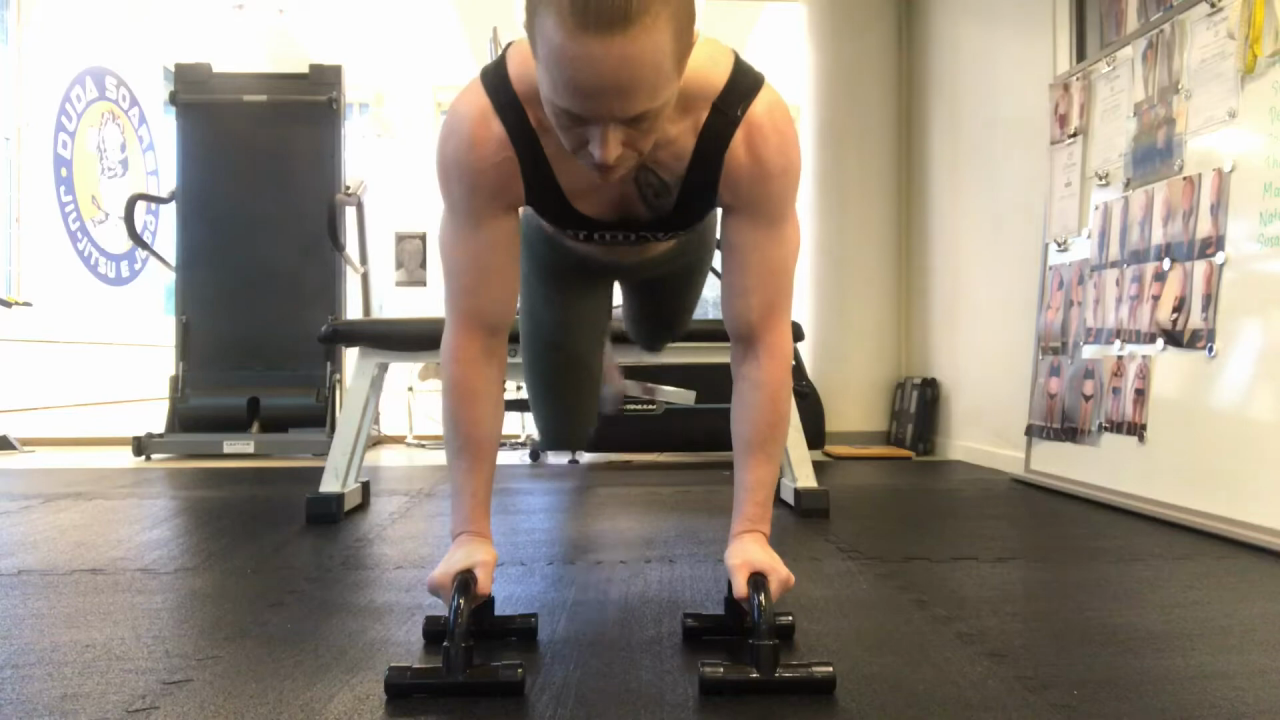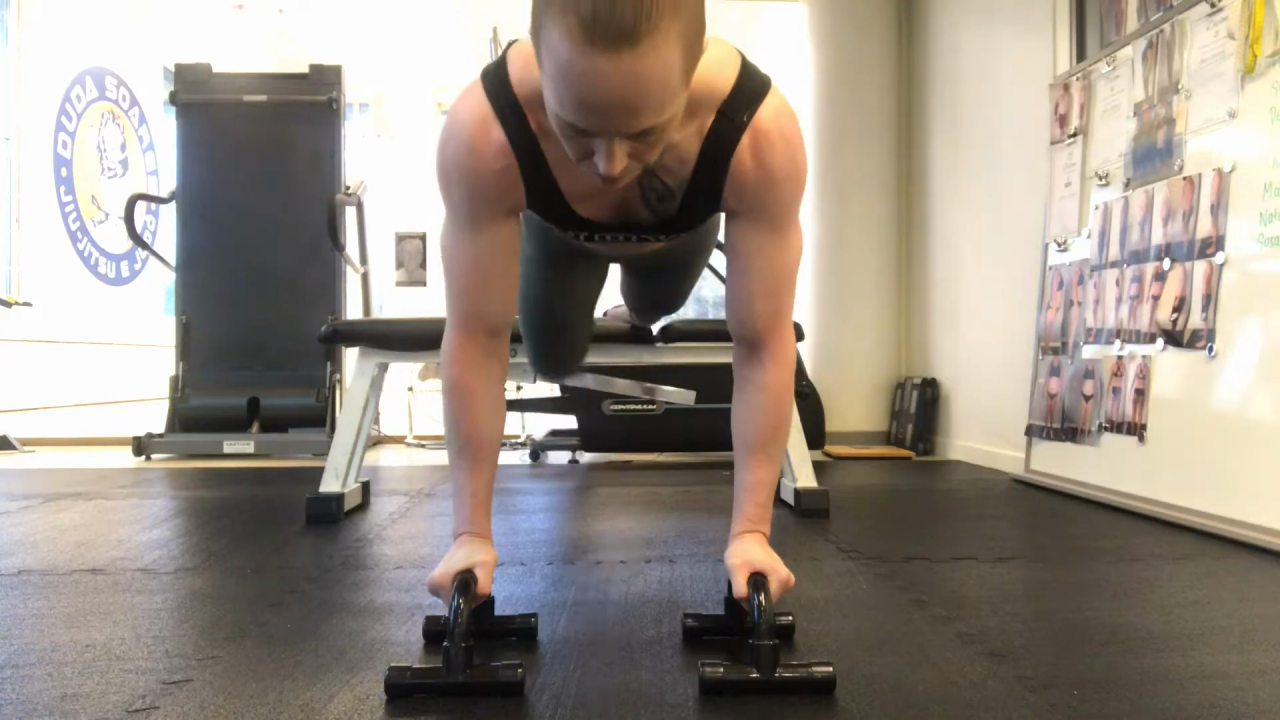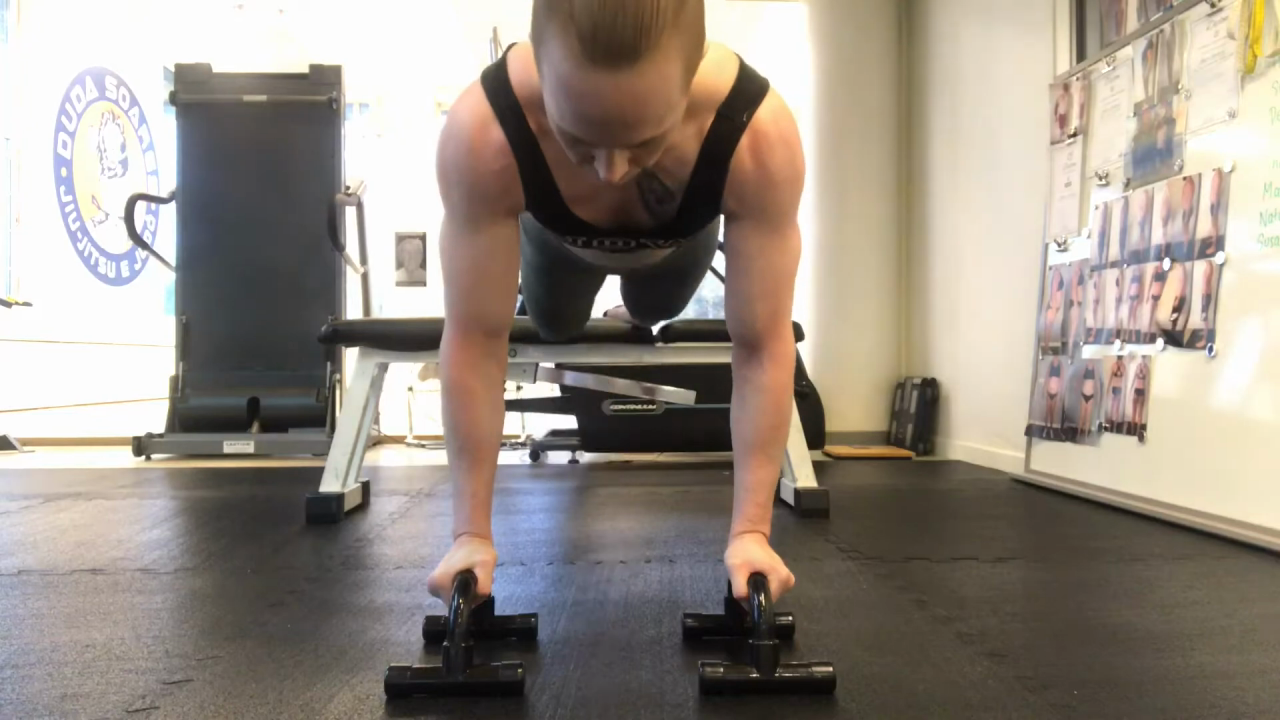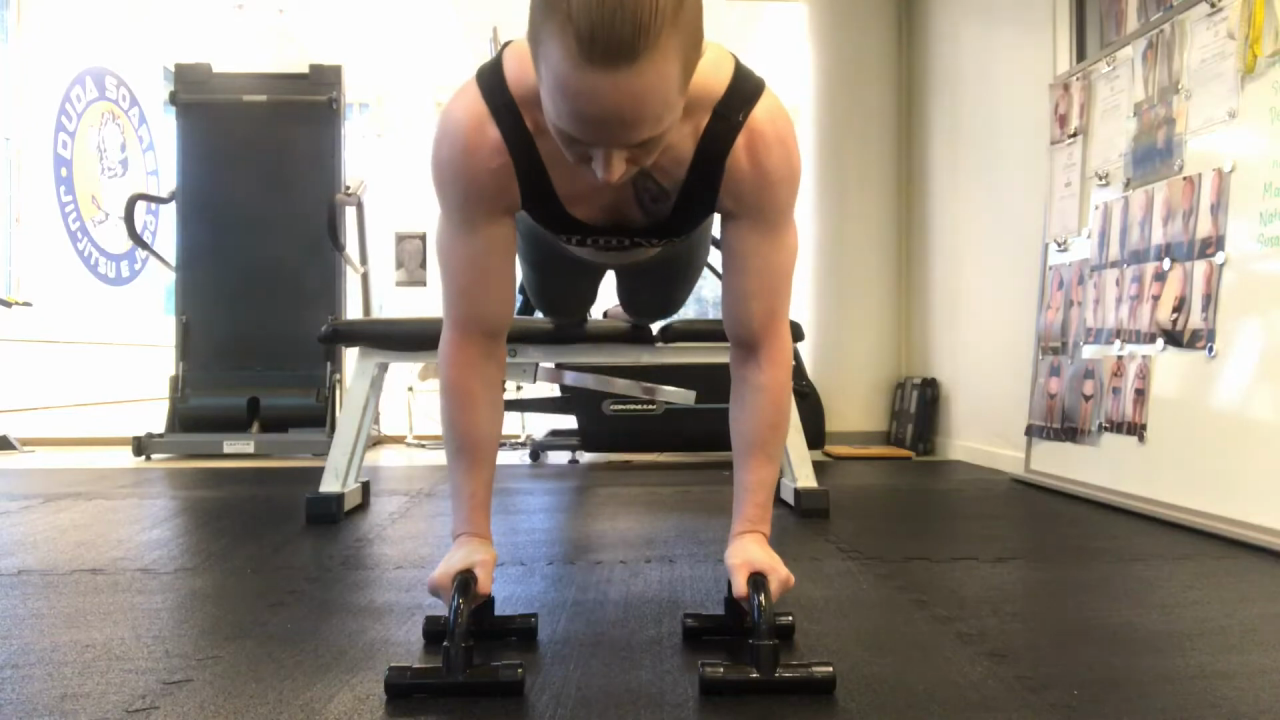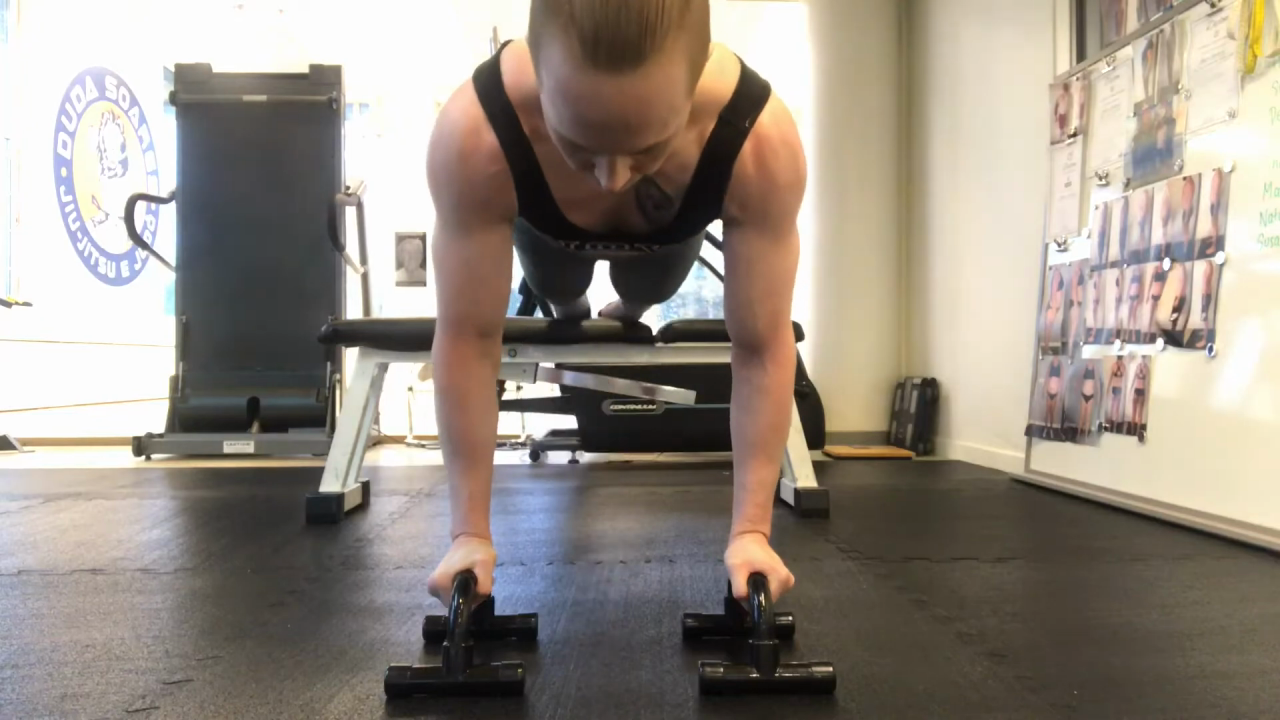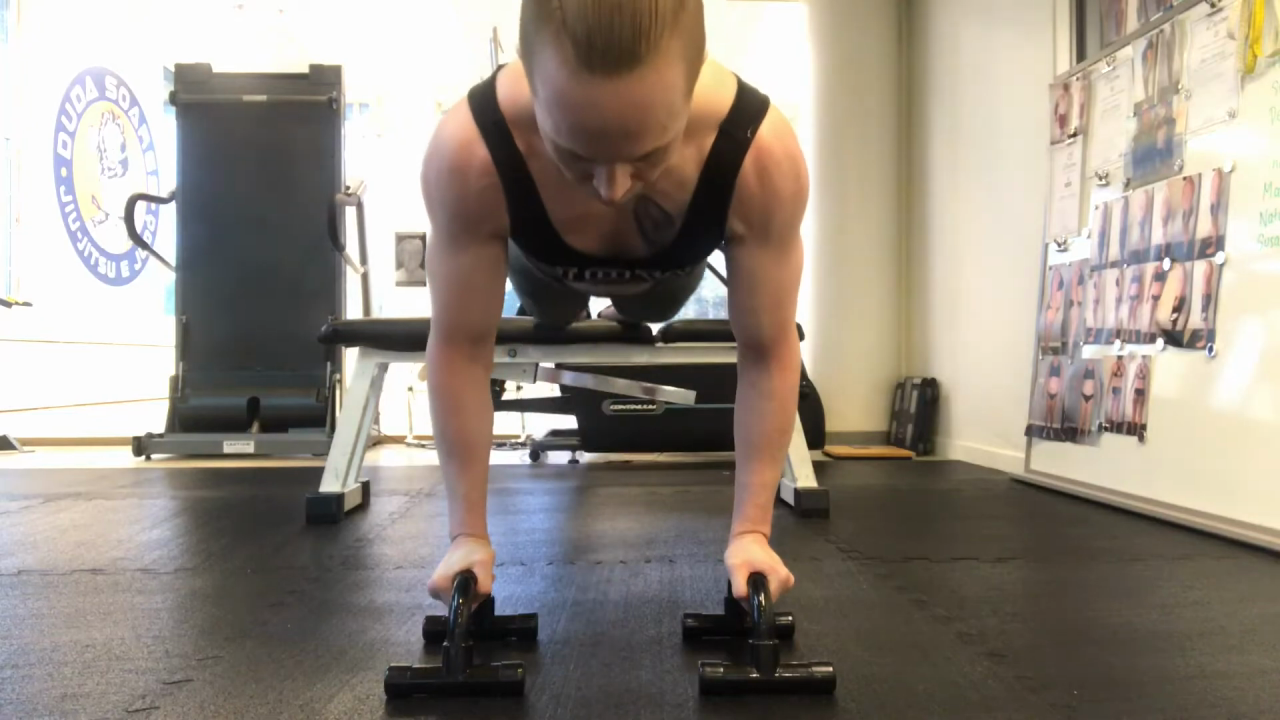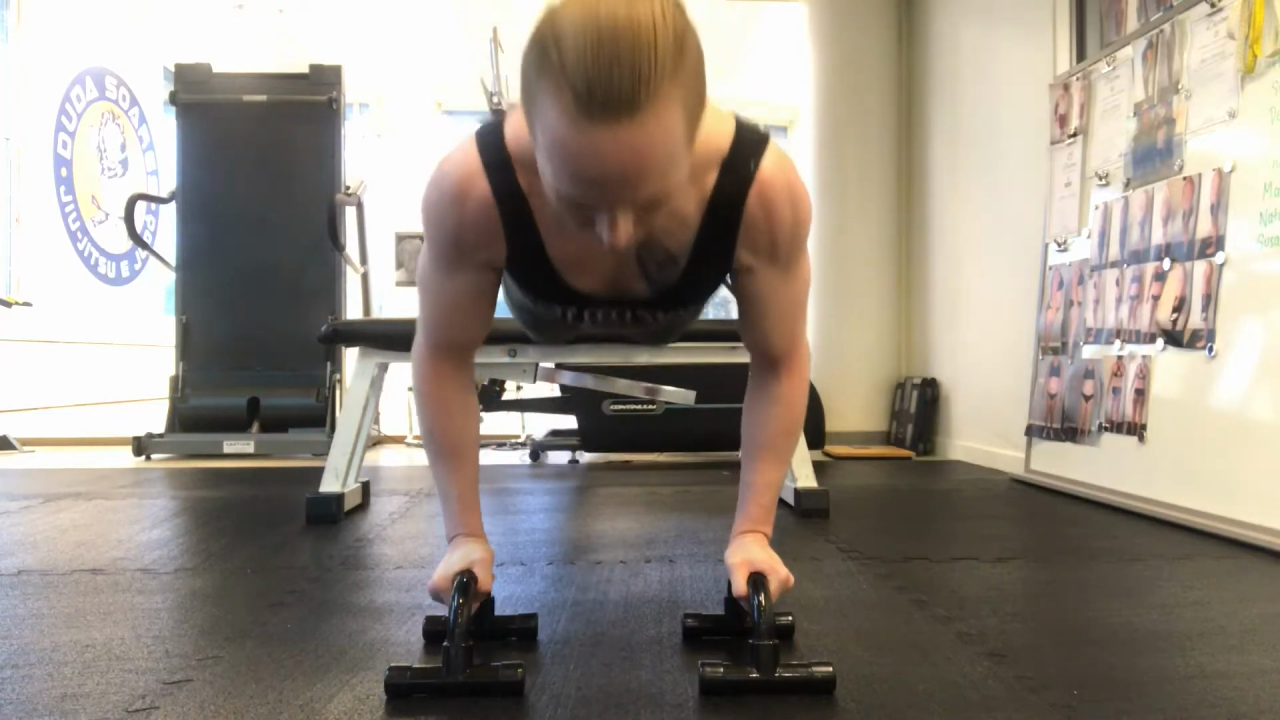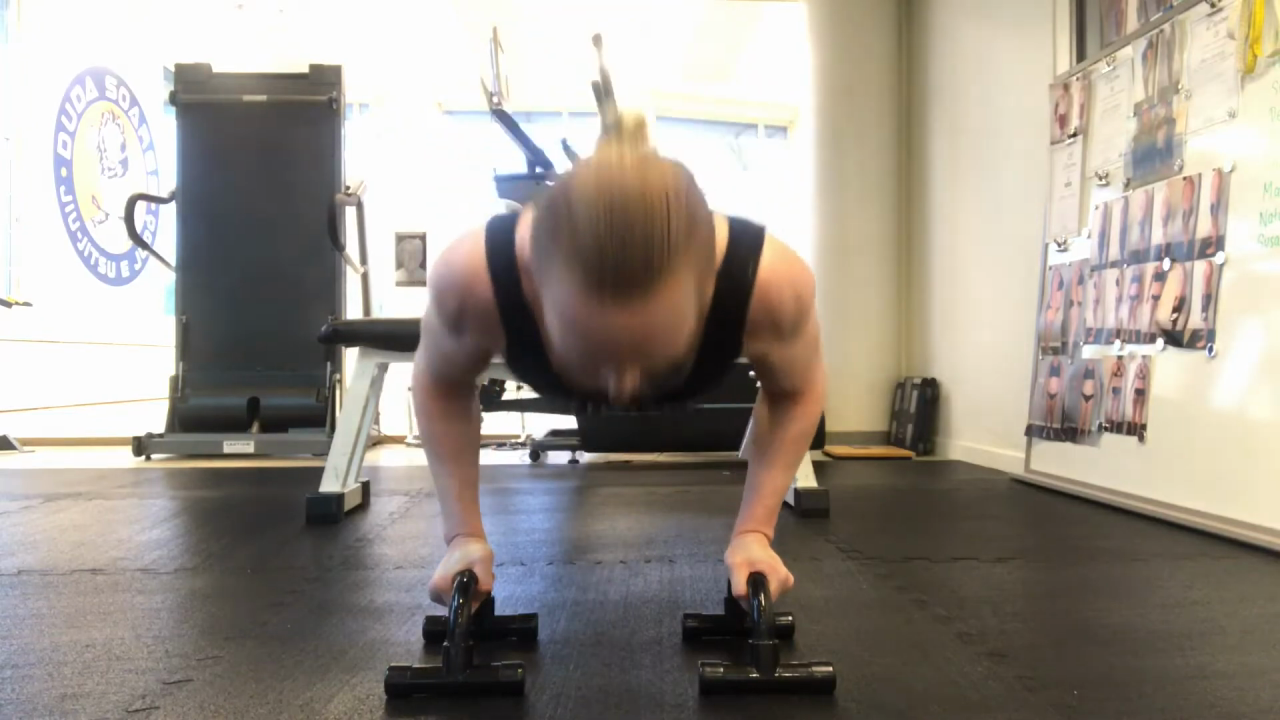
dt=0.2s
person 1, frame 1
left shoulder: (753, 129)
right shoulder: (483, 129)
left elbow: (760, 340)
right elbow: (476, 337)
left wrist: (751, 529)
right wrist: (470, 531)
left hip: (675, 243)
right hip: (560, 245)
left knee: (655, 338)
right knee: (564, 433)
person 1, frame 2
left shoulder: (760, 132)
right shoulder: (483, 131)
left elbow: (762, 342)
right elbow: (478, 338)
left wrist: (751, 529)
right wrist: (471, 531)
left hip: (678, 233)
right hip: (560, 233)
left knee: (655, 309)
right knee: (553, 360)
left ankle: (636, 312)
person 1, frame 3
left shoulder: (759, 136)
right shoulder: (483, 133)
left elbow: (761, 345)
right elbow: (476, 339)
left wrist: (751, 530)
right wrist: (471, 532)
left hip: (676, 240)
right hip: (558, 238)
left knee: (654, 312)
right knee: (554, 327)
person 1, frame 4
left shoulder: (754, 135)
right shoulder: (477, 130)
left elbow: (758, 345)
right elbow: (475, 339)
left wrist: (751, 530)
right wrist: (471, 532)
left hip: (672, 238)
right hip: (553, 236)
left knee: (652, 312)
right knee: (559, 311)
person 1, frame 5
left shoulder: (760, 140)
right shoulder: (473, 133)
left elbow: (762, 345)
right elbow: (467, 338)
left wrist: (751, 530)
right wrist: (469, 533)
left hip: (668, 236)
right hip: (548, 231)
left knee: (648, 293)
right knee: (557, 293)
left ankle: (629, 306)
person 1, frame 6
left shoulder: (760, 154)
right shoulder: (468, 151)
left elbow: (768, 353)
right elbow: (460, 347)
left wrist: (750, 531)
right wrist: (467, 535)
left hip: (665, 268)
right hip: (546, 260)
left knee: (646, 315)
right knee: (551, 316)
person 1, frame 7
left shoulder: (765, 189)
right shoulder: (469, 187)
left elbow: (779, 362)
right elbow: (443, 356)
left wrist: (752, 531)
right wrist: (464, 534)
right hip: (549, 303)
left knee: (653, 336)
right knee: (549, 334)
person 1, frame 8
left shoulder: (767, 282)
right shoulder: (474, 275)
left elbow: (796, 391)
right elbow: (440, 383)
left wrist: (753, 531)
right wrist: (463, 535)
